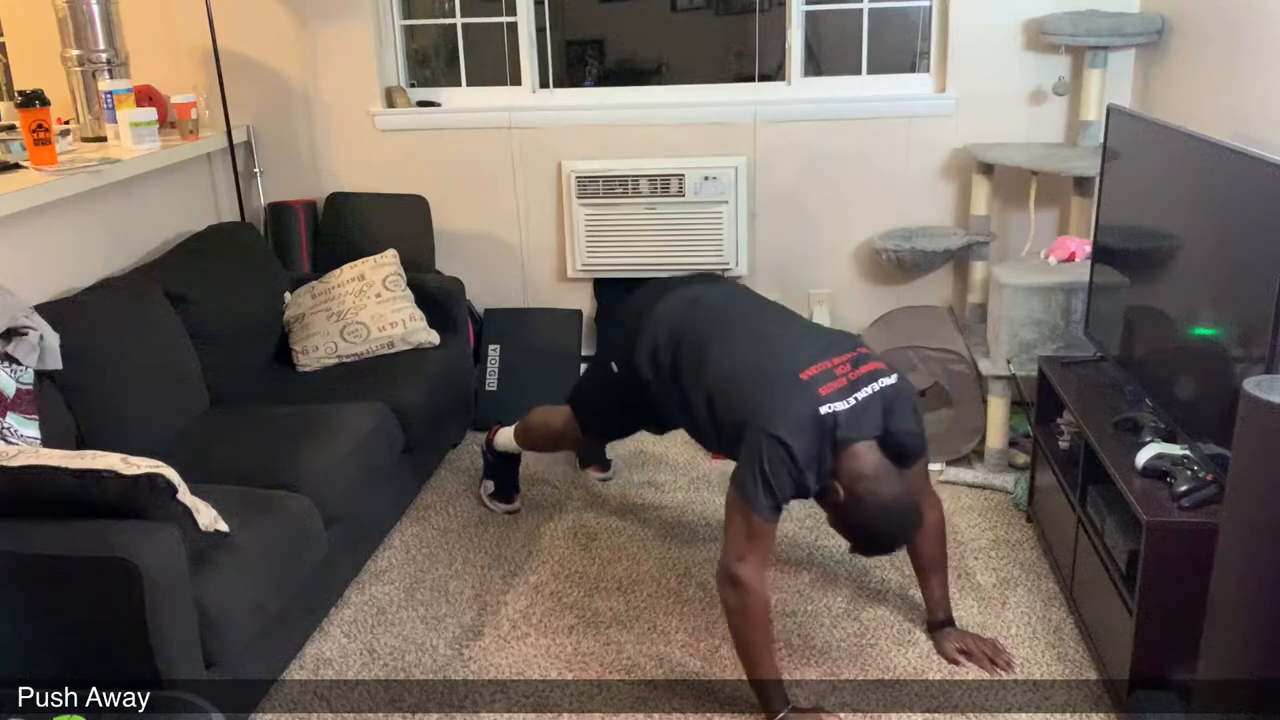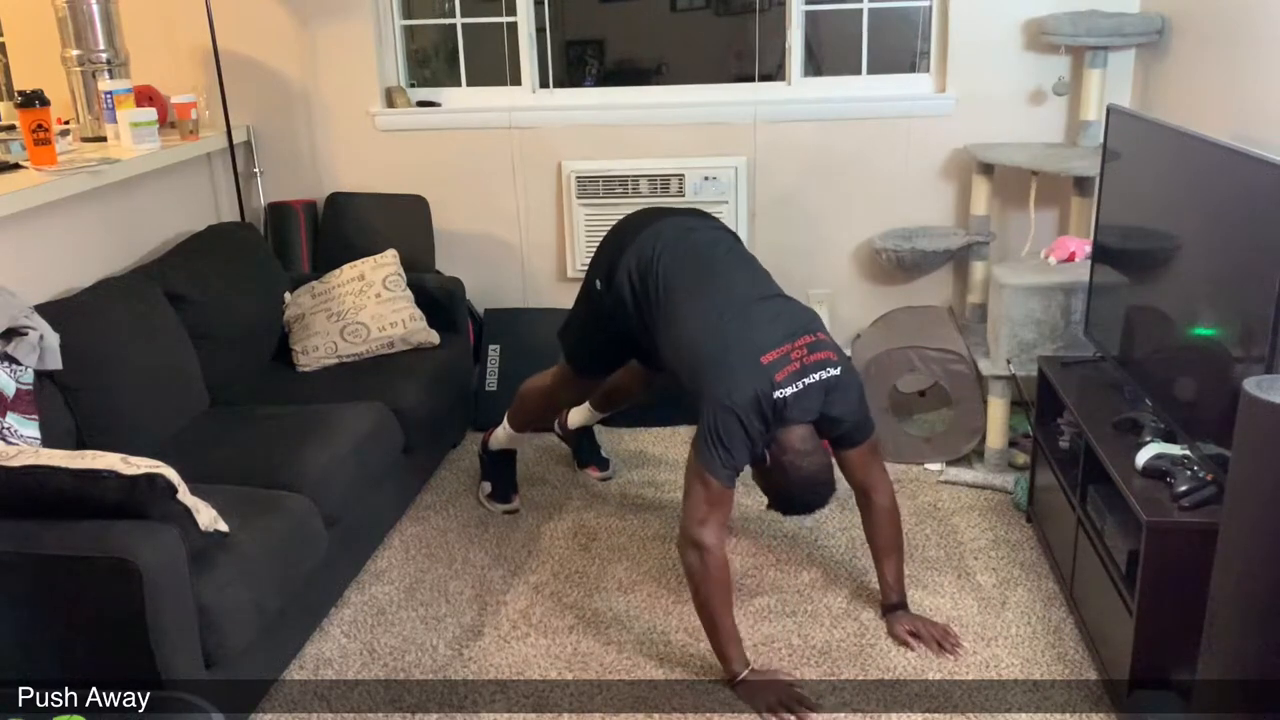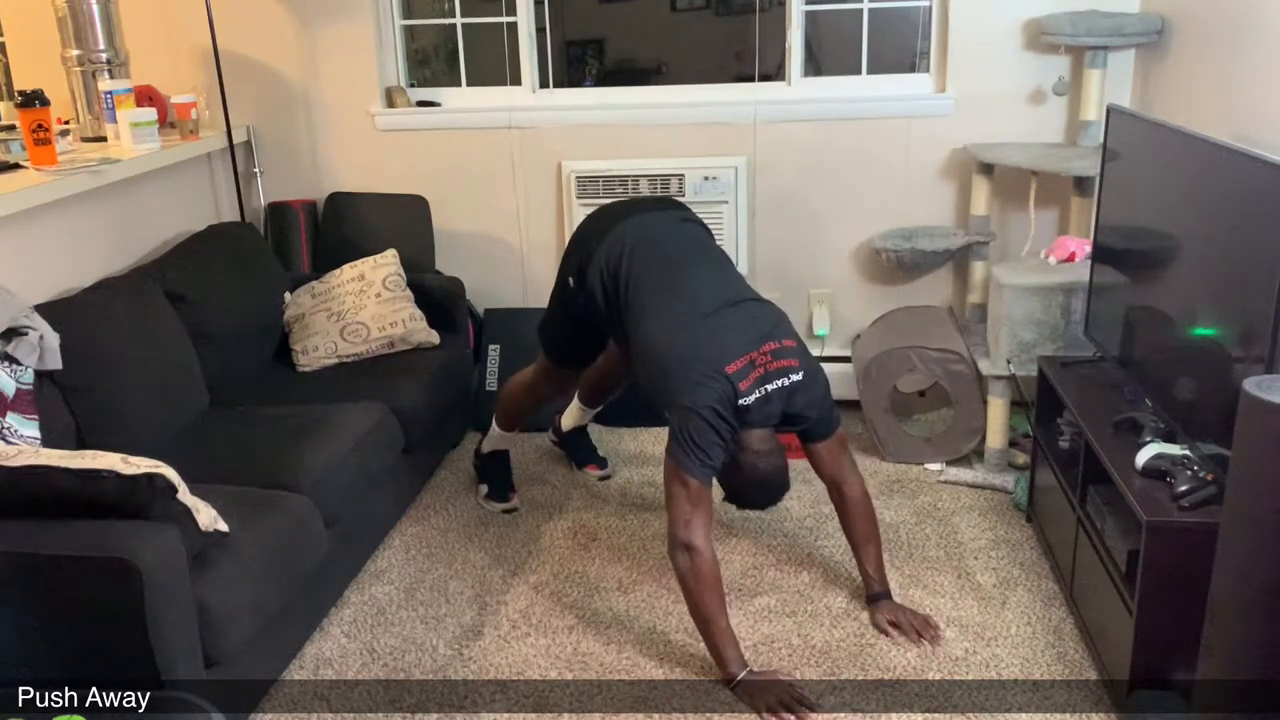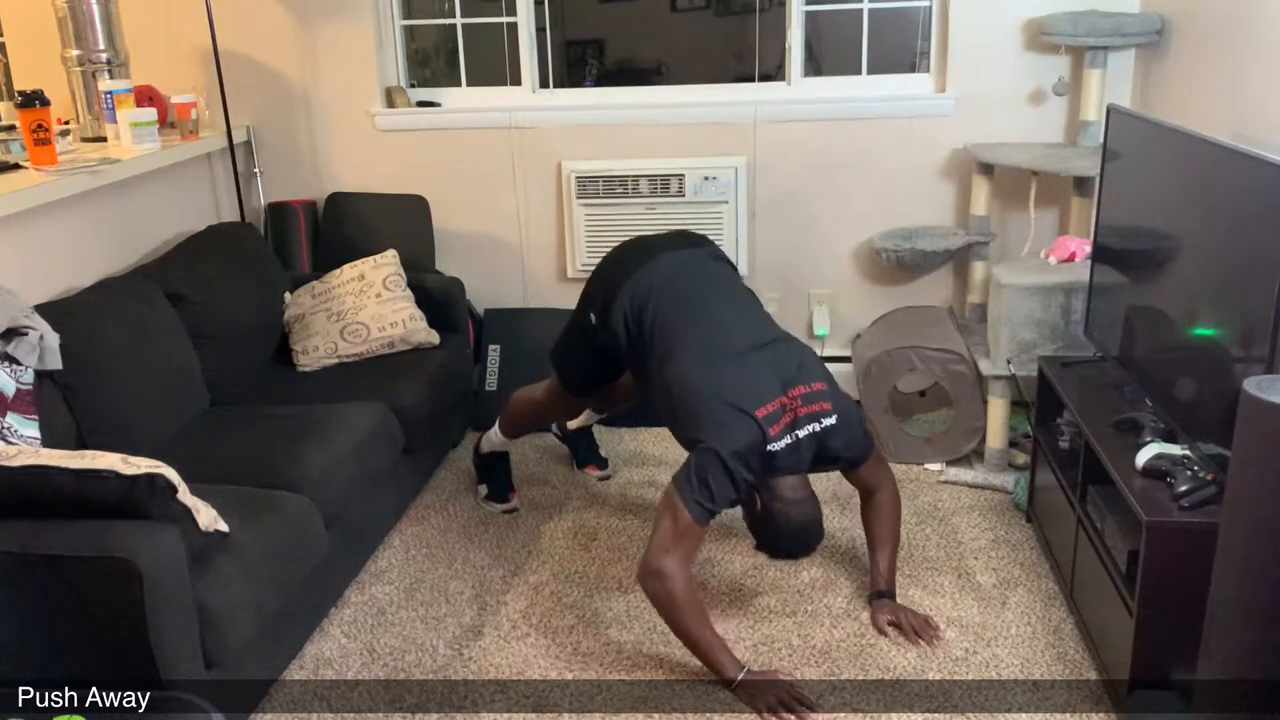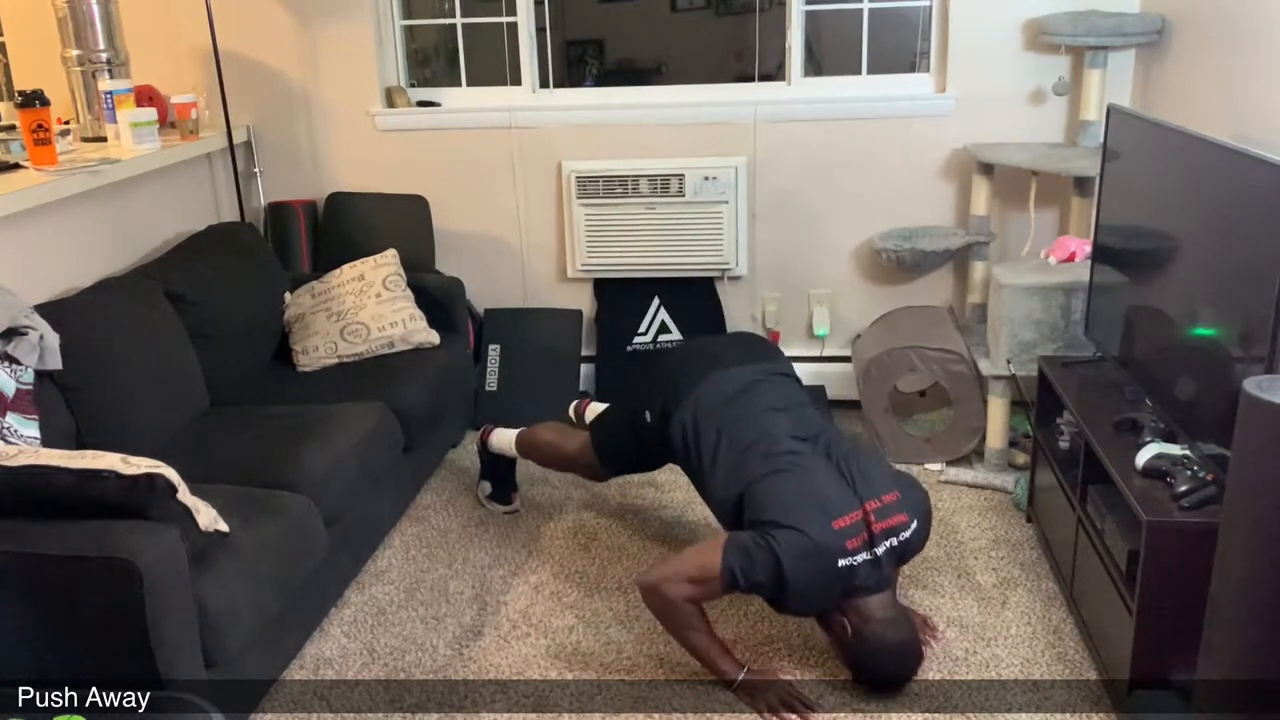
dt=1s
person 1, frame 1
left shoulder: (897, 404)
right shoulder: (787, 438)
left elbow: (925, 505)
right elbow: (740, 574)
left wrist: (942, 623)
left hip: (714, 307)
right hip: (657, 330)
right knee: (583, 426)
left ankle: (592, 403)
right ankle: (504, 444)
person 1, frame 2
left shoulder: (838, 383)
right shoulder: (738, 405)
left elbow: (875, 488)
right elbow: (700, 542)
left wrist: (896, 605)
right wrist: (739, 673)
left hip: (700, 238)
right hip: (635, 256)
left knee: (642, 373)
right knee: (575, 378)
left ankle: (575, 424)
right ankle: (500, 444)
person 1, frame 3
left shoulder: (802, 379)
right shoulder: (704, 406)
left elbow: (846, 481)
right elbow: (689, 544)
left wrist: (879, 595)
right wrist: (739, 675)
left hip: (672, 226)
right hip: (606, 247)
left knee: (625, 356)
right knee: (556, 372)
left ankle: (572, 426)
right ankle: (493, 447)
person 1, frame 4
left shoulder: (835, 418)
right shoulder: (731, 453)
left elbow: (881, 486)
right elbow: (661, 572)
left wrist: (883, 594)
right wrist: (739, 677)
left hip: (698, 261)
right hip: (628, 288)
left knee: (634, 379)
right knee: (565, 398)
left ankle: (578, 425)
right ankle: (493, 446)
person 1, frame 5
left shoulder: (913, 514)
right shoulder: (800, 560)
right elbow: (659, 585)
left wrist: (889, 601)
right wrist: (739, 678)
left hip: (756, 362)
right hip: (688, 391)
right knee: (591, 460)
left ankle: (592, 413)
right ankle: (499, 444)
